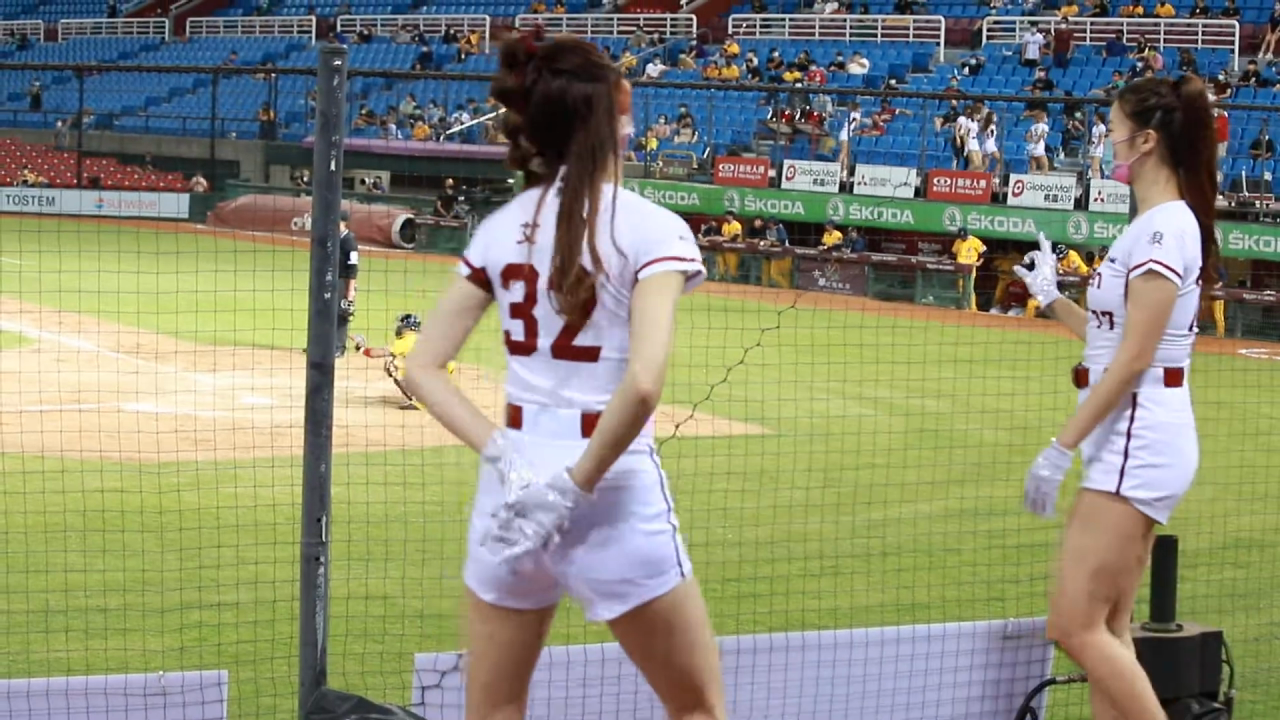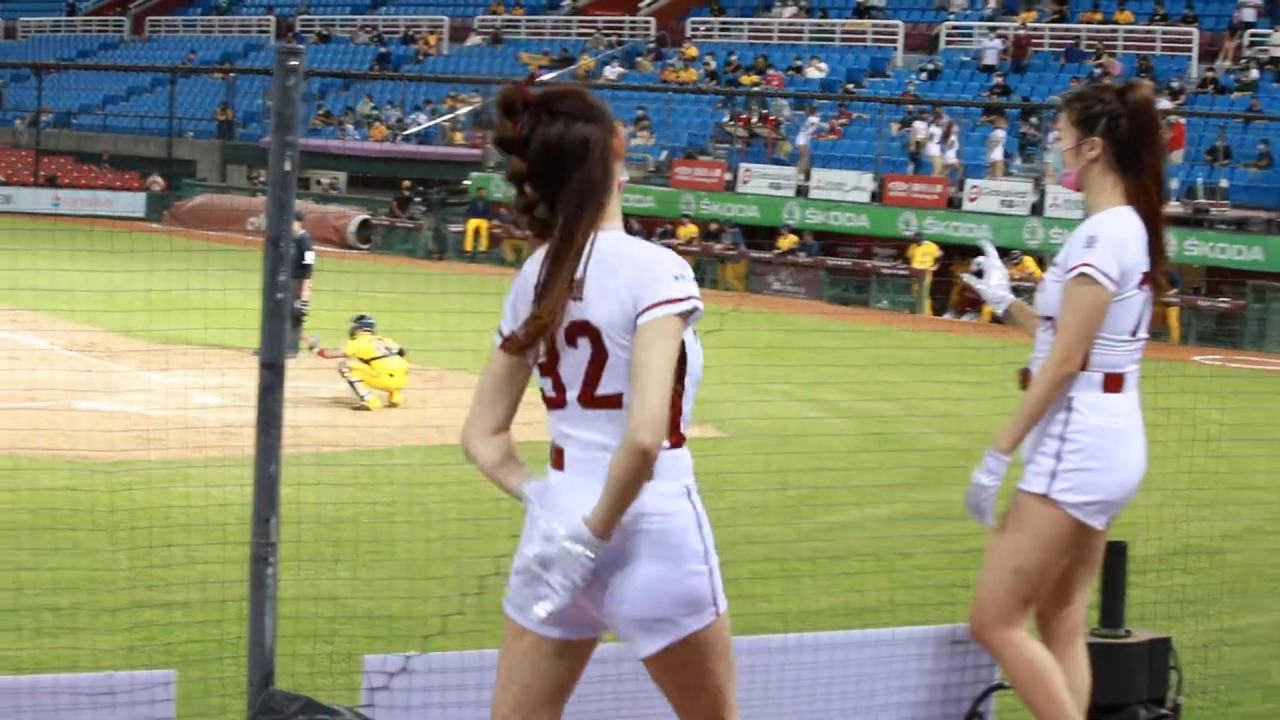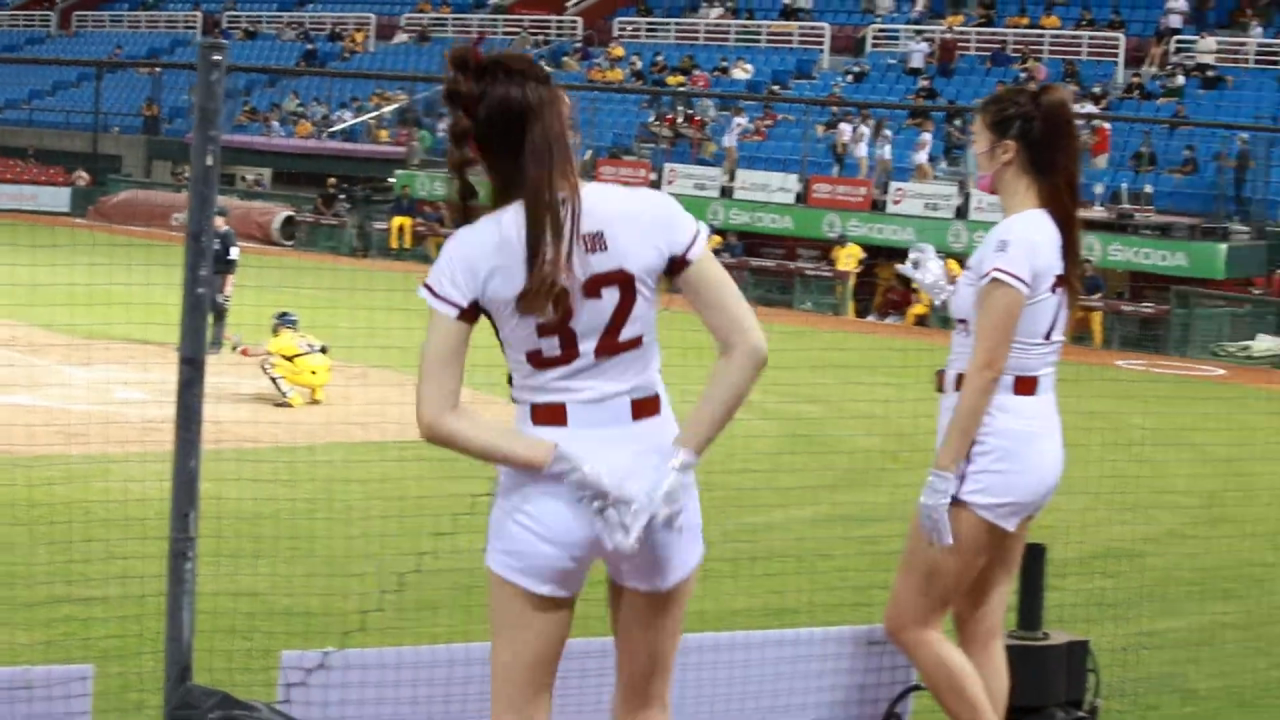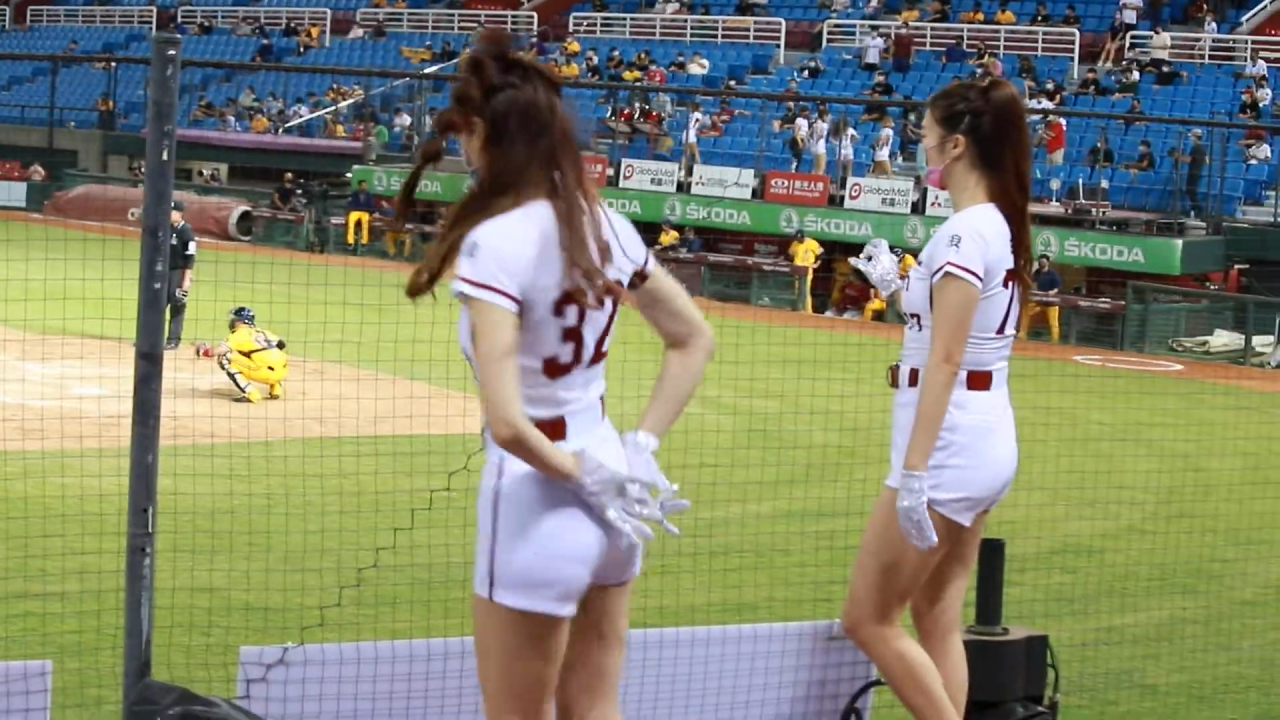
dt=0.2s
person 1, frame 1
left shoulder: (502, 225)
right shoulder: (653, 228)
left elbow: (421, 369)
right elbow: (641, 385)
left wrist: (504, 460)
right wrist: (572, 490)
left hip: (516, 501)
right hip: (613, 500)
person 1, frame 2
left shoulder: (529, 284)
right shoulder: (655, 271)
left elbow: (482, 438)
right elbow: (652, 439)
left wrist: (560, 523)
right wrist: (586, 538)
left hip: (556, 537)
right hip: (653, 548)
person 1, frame 3
left shoulder: (469, 251)
right shoulder: (650, 213)
left elbow: (436, 419)
right elbow: (746, 348)
left wrist: (566, 469)
right wrist: (677, 461)
left hip: (541, 496)
right hip: (644, 483)
person 1, frame 4
left shoulder: (494, 244)
right shoulder: (606, 225)
left elbow: (504, 419)
right elbow: (695, 339)
left wrist: (583, 479)
right wrist: (639, 448)
left hip: (538, 510)
right hip: (600, 505)
person 2, frame 1
left shoulder: (1161, 229)
right shoulder: (1164, 223)
left elbow: (1131, 360)
left wrist: (1058, 448)
right wrist: (1050, 298)
left hip: (1138, 446)
right hip: (1138, 444)
left knee: (1073, 625)
right knee: (1104, 624)
person 2, frame 2
left shoulder: (1102, 235)
right shoulder: (1130, 228)
left elbow: (1064, 363)
left wrist: (998, 454)
right wrist: (1006, 301)
left hip: (1078, 449)
right hip: (1102, 445)
left knee: (995, 620)
right knee: (1060, 625)
person 2, frame 3
left shoulder: (1013, 238)
right shoulder: (1047, 231)
left elbow: (986, 368)
left wrist: (942, 474)
right wrist: (947, 292)
left hip: (993, 451)
right hip: (1027, 447)
left knee: (910, 621)
right knee: (979, 627)
person 2, frame 4
left shoulder: (965, 232)
right shoulder: (996, 226)
left elbow: (944, 362)
left wrist: (913, 472)
right wrist: (899, 288)
left hip: (950, 445)
right hip: (981, 442)
left knee: (868, 618)
right knee: (936, 622)
